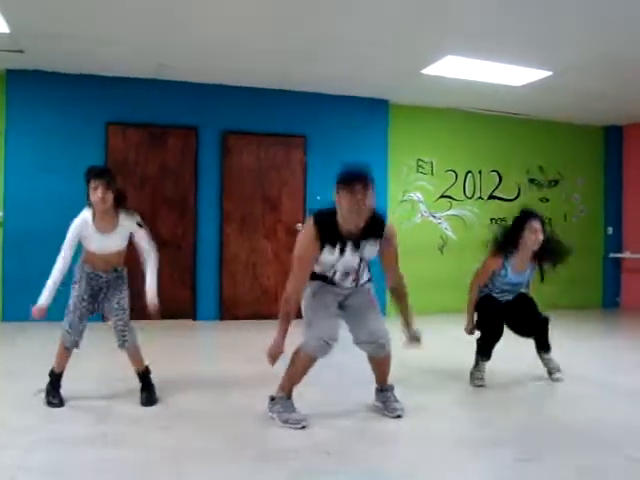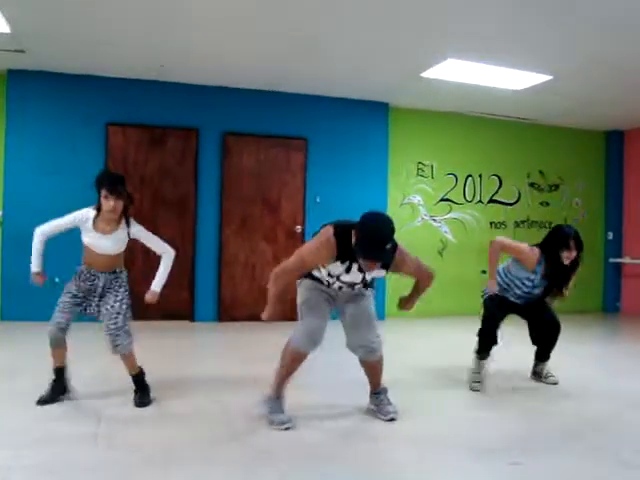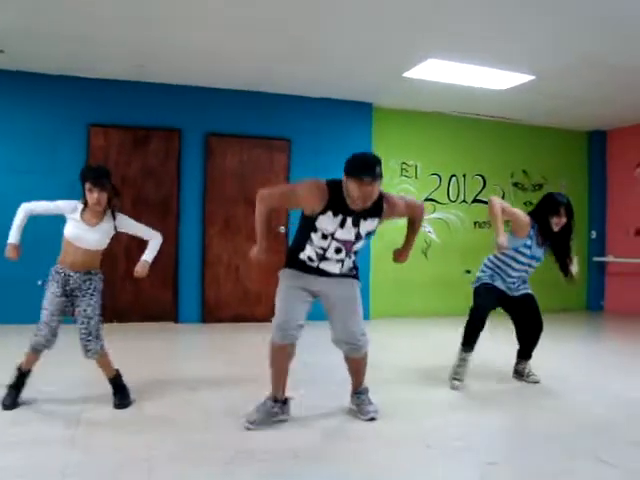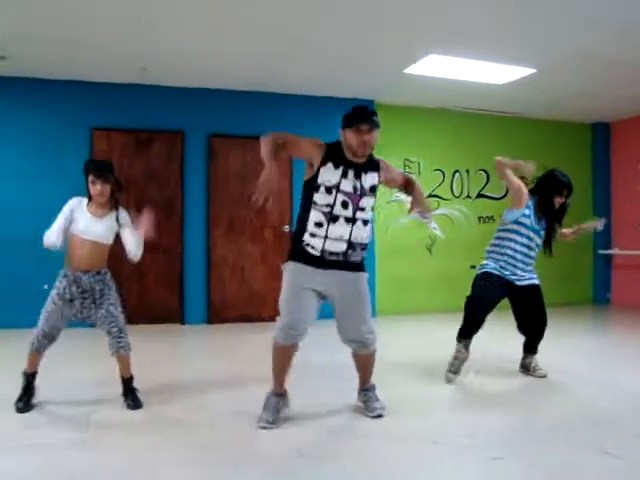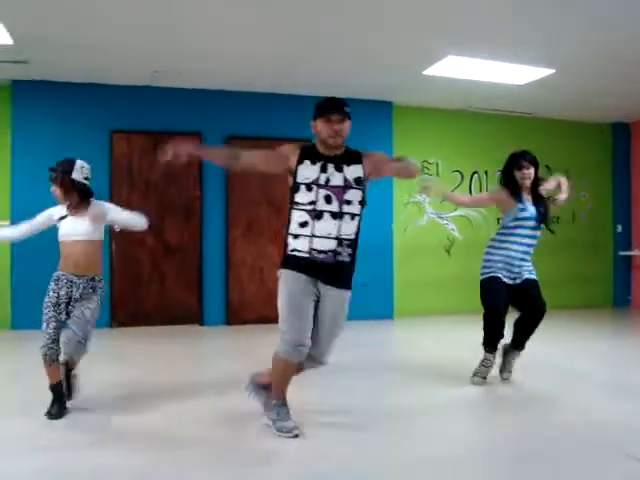
dt=0.5s
person 1, frame 1
left shoulder: (383, 230)
right shoulder: (315, 230)
left elbow: (394, 279)
right elbow: (294, 287)
left wrist: (408, 323)
right wrist: (280, 337)
left hip: (358, 286)
right hip: (321, 285)
left knee: (376, 338)
right knee: (321, 340)
left ankle: (384, 392)
right ankle: (280, 400)
person 1, frame 2
left shoulder: (398, 257)
right shoulder: (329, 242)
left elbow: (427, 276)
right elbow: (280, 274)
left wrist: (410, 299)
right wrist: (272, 307)
left hip: (357, 290)
right hip: (316, 284)
left knee: (368, 343)
right knee: (309, 333)
left ankle: (378, 395)
right ankle: (275, 397)
person 1, frame 3
left shoulder: (387, 206)
right shoulder: (320, 193)
left elbow: (418, 208)
right elbow: (265, 197)
left wrist: (406, 247)
right wrist: (261, 244)
left hip: (343, 278)
right hip: (300, 272)
left knee: (354, 339)
right knee: (286, 328)
left ankle: (359, 395)
right ankle: (277, 401)
person 1, frame 4
left shoulder: (380, 170)
right shoulder: (320, 153)
left elbow: (407, 182)
right elbow: (271, 140)
left wrist: (418, 197)
right wrist: (271, 166)
left hip: (350, 271)
right hip: (305, 264)
left knee: (362, 336)
right knee: (290, 328)
left ankle: (366, 391)
right ankle: (277, 395)
person 1, frame 5
left shoulder: (365, 162)
right shoulder: (295, 156)
left elbow: (412, 169)
right elbow: (240, 159)
left wrist: (403, 164)
right wrist: (195, 150)
left hip: (339, 277)
right hip: (299, 269)
left knee: (316, 354)
right knee: (296, 343)
left ankle: (262, 382)
right ankle: (278, 404)
person 2, frame 1
left shoulder: (129, 219)
right shoulder: (81, 222)
left elbow: (149, 253)
right elbow: (62, 263)
left wrist: (151, 291)
right wrist: (43, 302)
left hip: (116, 278)
right hip: (87, 275)
left knee: (122, 329)
right knee: (73, 328)
left ankle: (146, 382)
right ankle: (54, 384)
person 2, frame 2
left shoulder: (130, 227)
right shoulder: (84, 217)
left elbow: (168, 252)
right elbow: (41, 233)
left wrist: (156, 287)
right wrist: (36, 267)
left hip: (115, 280)
right hip: (85, 276)
left knee: (117, 334)
right knee: (56, 328)
left ankle: (140, 384)
right ankle: (59, 382)
person 2, frame 3
left shoulder: (116, 220)
right shoulder: (70, 209)
left elbow: (154, 236)
right elbow: (27, 208)
left wrist: (146, 260)
left hip: (90, 280)
right hip: (61, 276)
left knee: (90, 340)
right knee: (46, 333)
left ankle: (119, 387)
person 2, frame 4
left shoulder: (119, 215)
right shoulder: (75, 205)
left elbow: (134, 255)
right elbow: (50, 238)
left wrist: (141, 233)
right wrist: (56, 239)
left hip: (100, 280)
right hip: (70, 278)
left knee: (118, 334)
right knee: (43, 333)
left ankle: (128, 389)
right ankle: (27, 388)
person 2, frame 5
left shoulder: (100, 208)
right shoulder: (56, 213)
left elbow: (142, 222)
left wrist: (112, 218)
left hip: (91, 286)
right hip: (61, 282)
left knee: (75, 342)
right knee: (49, 343)
left ankle: (67, 372)
right ankle: (58, 396)
person 3, frame 1
left shoulder: (536, 257)
right shoulder: (500, 256)
left elbow: (531, 280)
right elbow: (476, 284)
right wrist: (470, 318)
left hip: (514, 295)
right hip: (489, 295)
left knee: (538, 323)
right knee: (493, 328)
left ankle: (546, 356)
right ankle: (479, 366)
person 3, frame 2
left shoulder: (566, 265)
right shoulder: (533, 255)
right elbow: (497, 242)
right wrist: (492, 279)
left hip: (528, 298)
right hip: (500, 292)
left knee: (552, 326)
right knee: (490, 323)
left ankle: (540, 367)
right ankle: (479, 365)
person 3, frame 3
left shoulder: (553, 235)
right shoulder: (525, 224)
left elbow: (566, 244)
right elbow: (495, 201)
left wrist: (573, 262)
right wrist: (500, 234)
left hip: (518, 287)
right hip: (491, 279)
left knee: (534, 325)
right knee: (479, 314)
left ankle: (522, 366)
right ankle: (463, 359)
person 3, frame 4
left shoulder: (548, 216)
right shoulder: (522, 197)
left elbow: (558, 232)
right elbow: (499, 163)
right wrist: (519, 166)
left hip: (524, 277)
right hip: (495, 269)
left knee: (537, 321)
right knee: (477, 304)
left ankle: (528, 360)
right ankle: (462, 349)
person 3, frame 5
left shoulder: (539, 191)
right shoulder: (506, 195)
left elbow: (560, 179)
right elbow: (469, 201)
left wrist: (562, 192)
right wrist: (439, 192)
left hip: (523, 268)
right hip: (498, 266)
left knee: (536, 309)
right knee: (495, 311)
left ankle: (513, 350)
right ankle: (489, 357)
